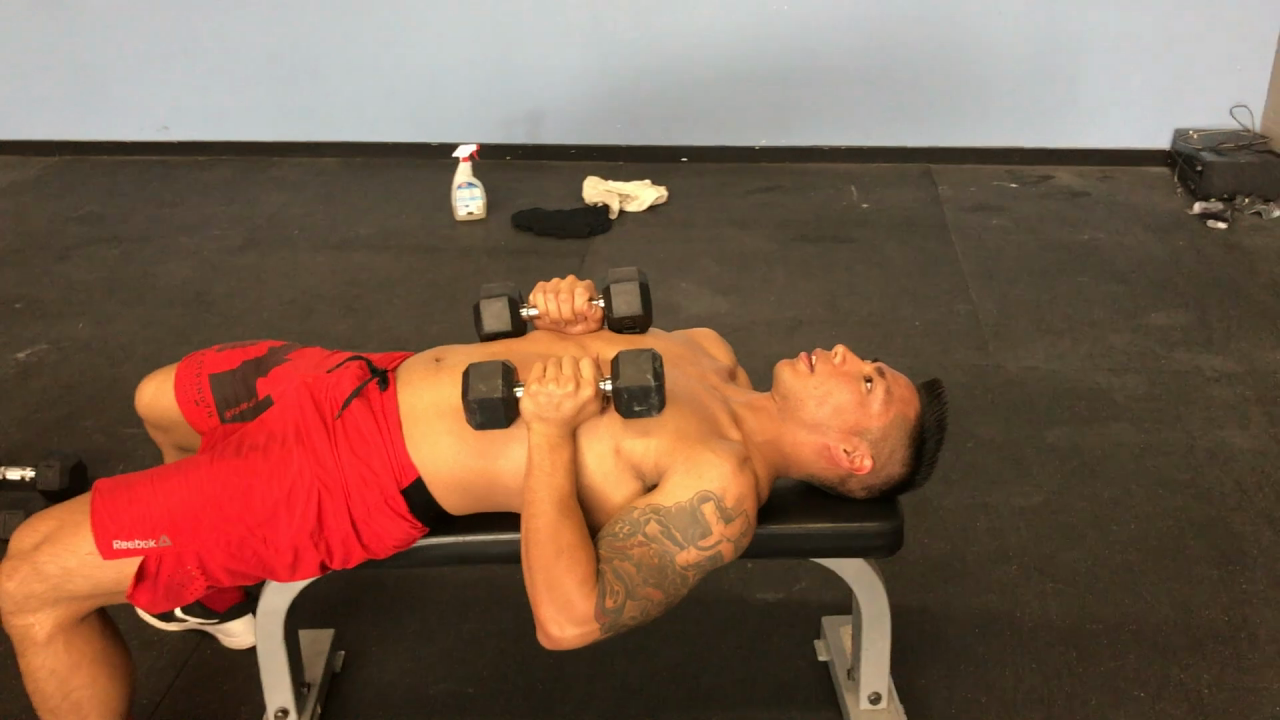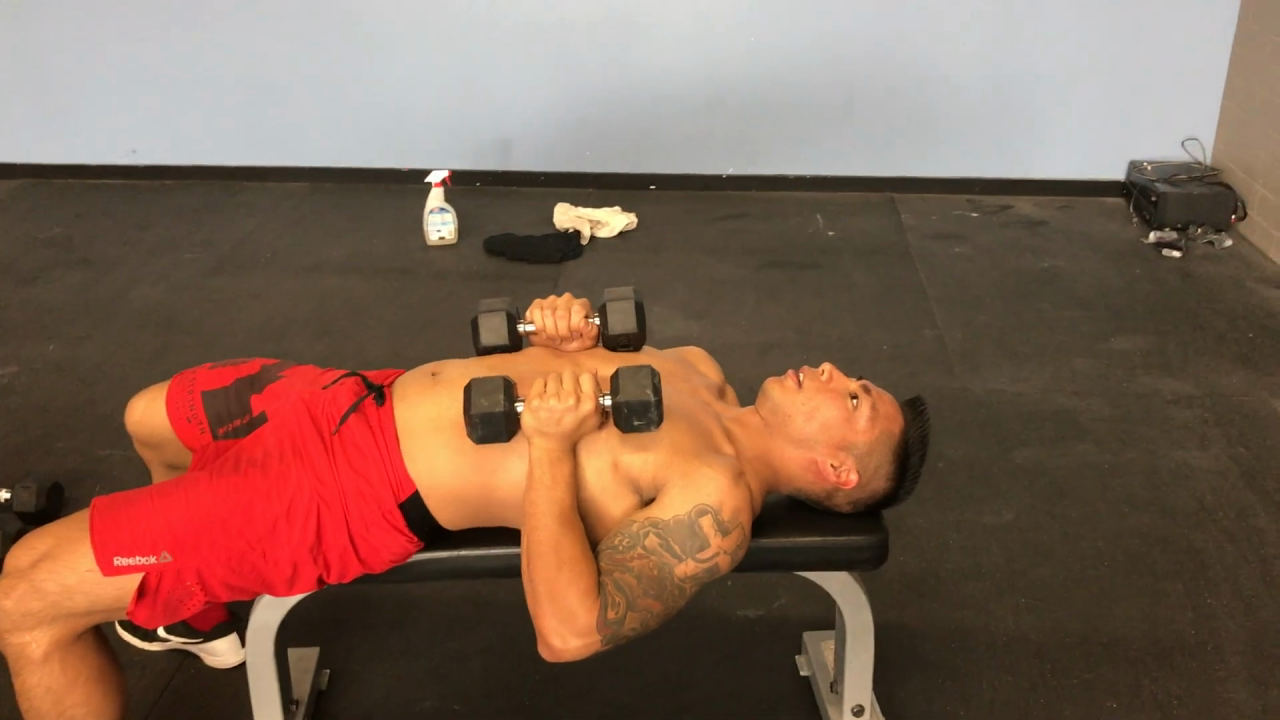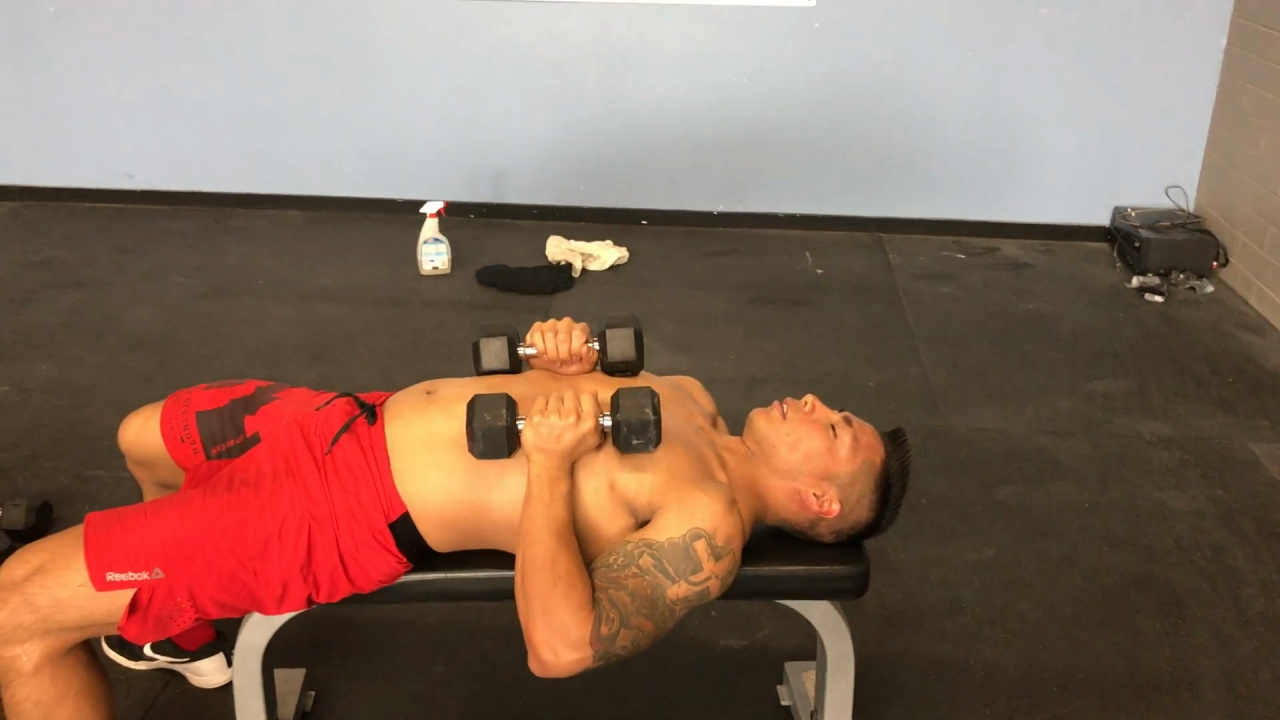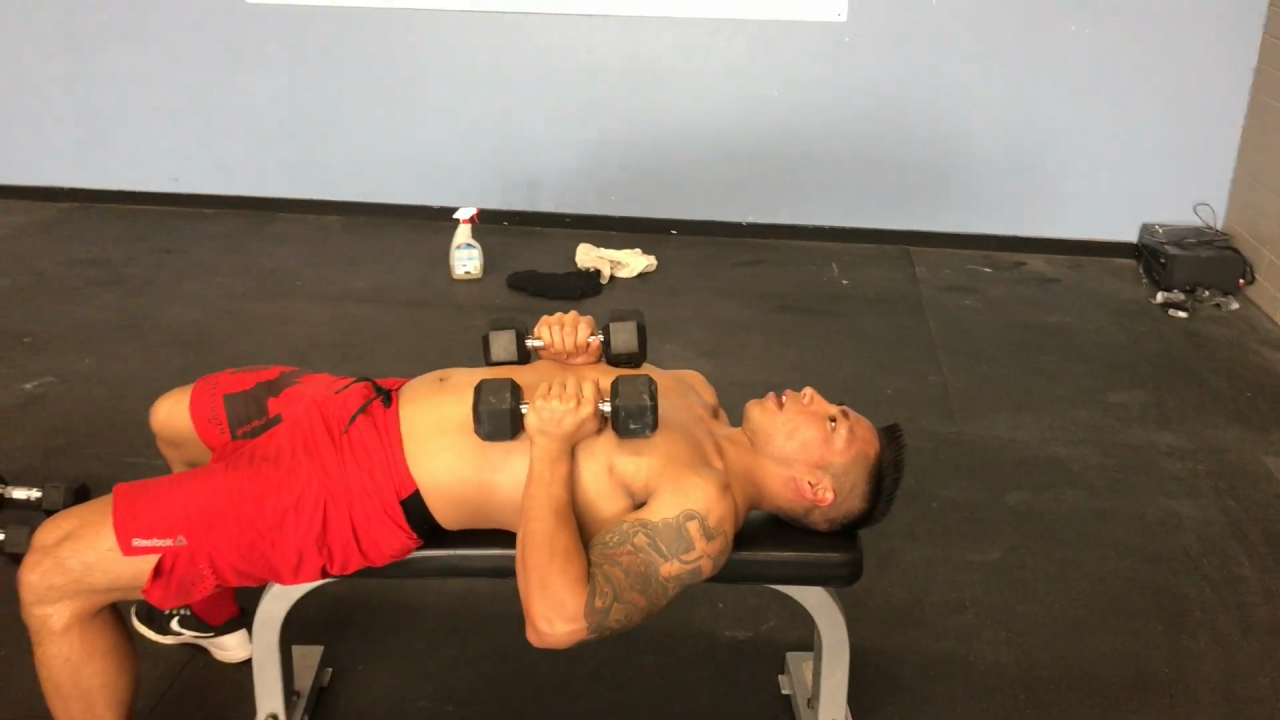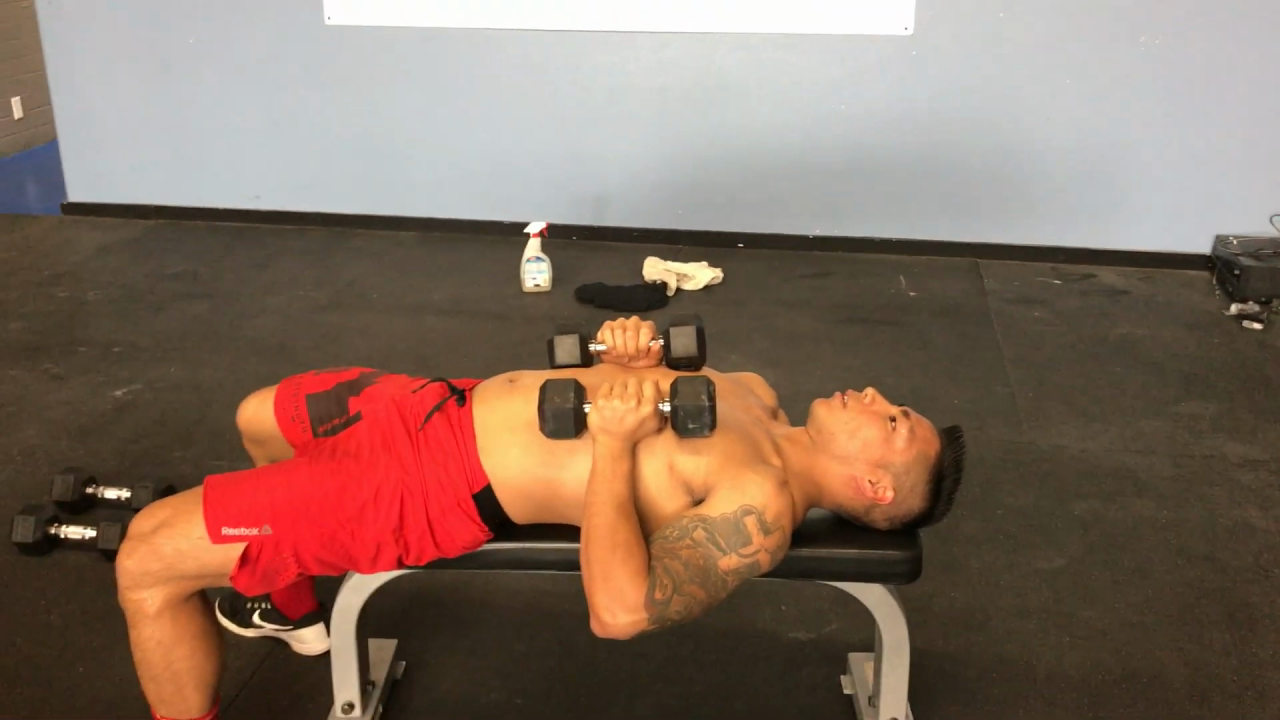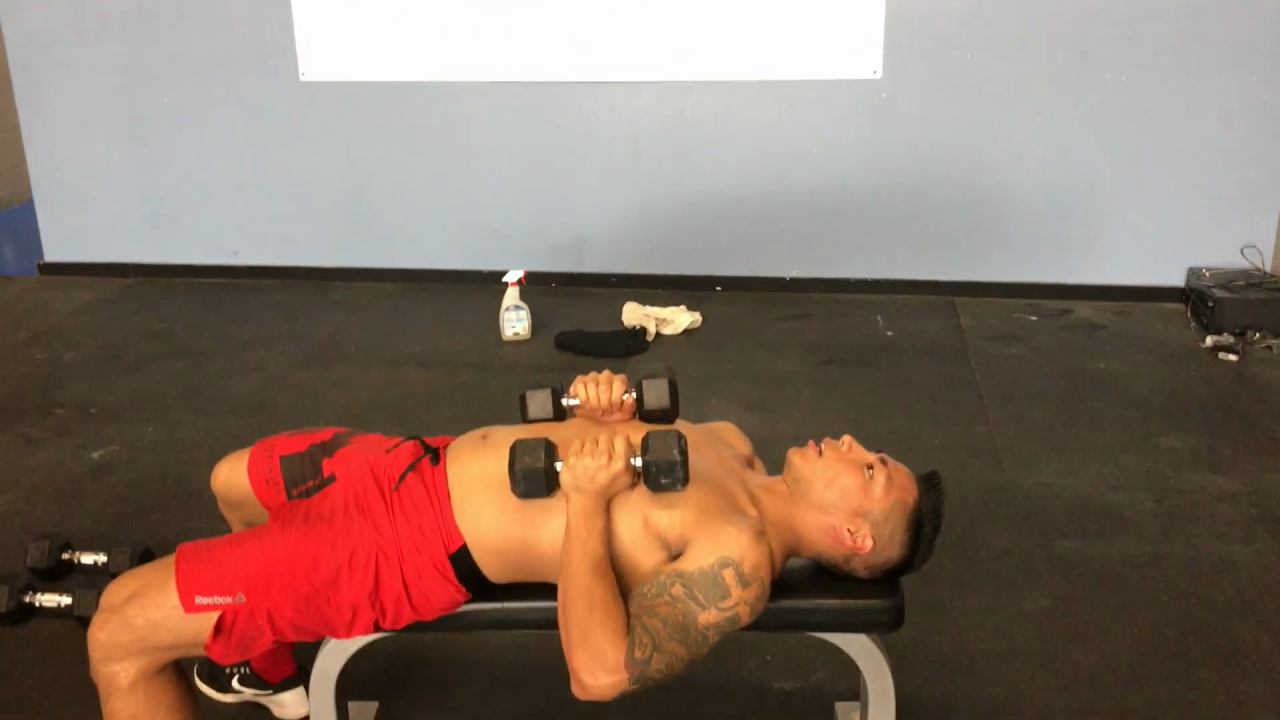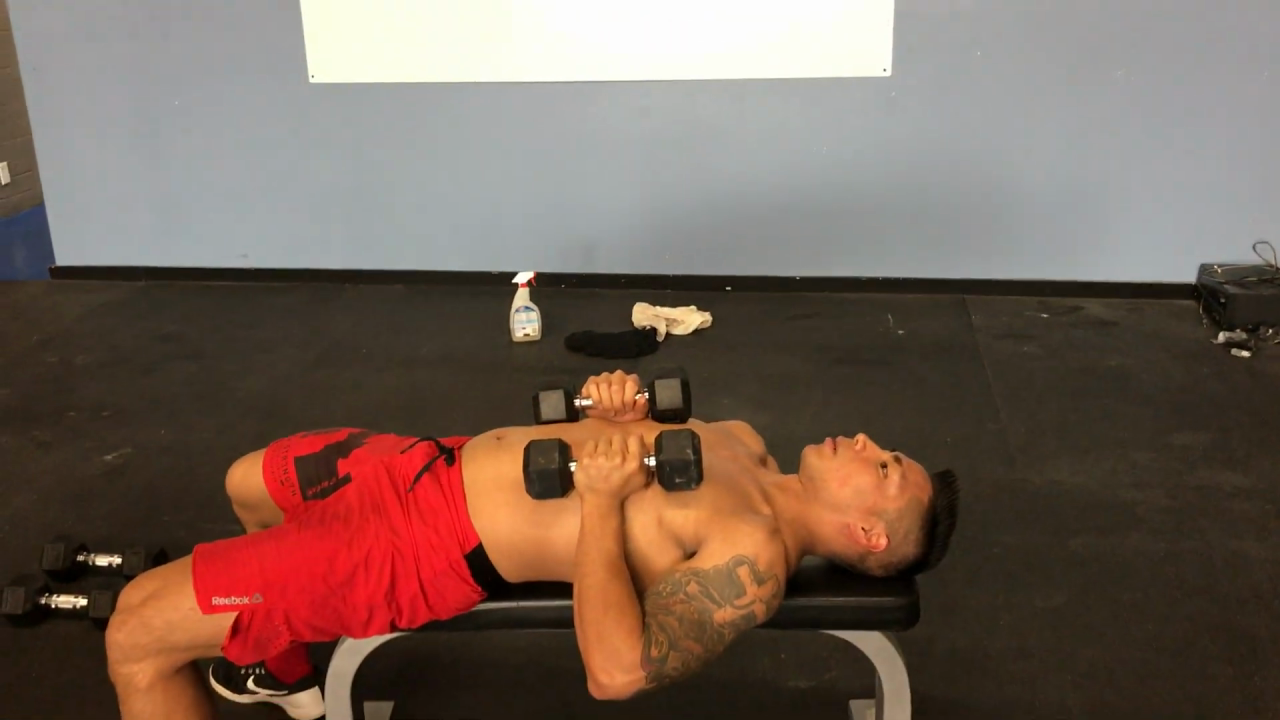
dt=0.7s
person 1, frame 1
left shoulder: (722, 491)
right shoulder: (712, 355)
left elbow: (567, 618)
right elbow: (606, 354)
left wrist: (550, 428)
right wrist: (566, 312)
left hip: (364, 477)
right knee: (160, 399)
right ankle: (213, 590)
person 1, frame 2
left shoulder: (716, 506)
right shoulder: (700, 372)
left elbow: (568, 630)
right elbow: (587, 371)
left wrist: (549, 442)
right wrist: (563, 330)
left hip: (363, 491)
right knee: (152, 420)
right ankle: (194, 614)
person 1, frame 3
left shoulder: (708, 529)
right shoulder: (688, 400)
right elbow: (581, 391)
left wrist: (549, 463)
right wrist: (559, 360)
left hip: (349, 512)
right knee: (146, 439)
right ankle: (180, 632)
person 1, frame 4
left shoulder: (703, 513)
right shoulder: (694, 393)
left elbow: (555, 618)
right elbow: (595, 386)
left wrist: (551, 445)
right wrist: (567, 347)
left hip: (366, 490)
left knee: (52, 571)
right knee: (174, 420)
right ankle: (210, 611)
person 1, frame 5
left shoulder: (761, 508)
right shoulder: (755, 395)
left elbow: (617, 610)
left wrist: (614, 442)
right wrist: (630, 352)
left hip: (440, 484)
left knee: (148, 559)
right knee: (259, 419)
right ankle: (289, 605)
person 1, frame 6
left shoulder: (739, 560)
right shoulder: (731, 445)
left wrist: (588, 499)
right wrist: (603, 407)
left hip: (416, 547)
left knee: (120, 627)
right knee: (233, 481)
person 1, frame 7
left shoulder: (753, 559)
right shoulder: (745, 447)
left wrist: (602, 498)
right wrist: (616, 408)
left hip: (428, 546)
left knee: (138, 628)
right knee: (249, 483)
